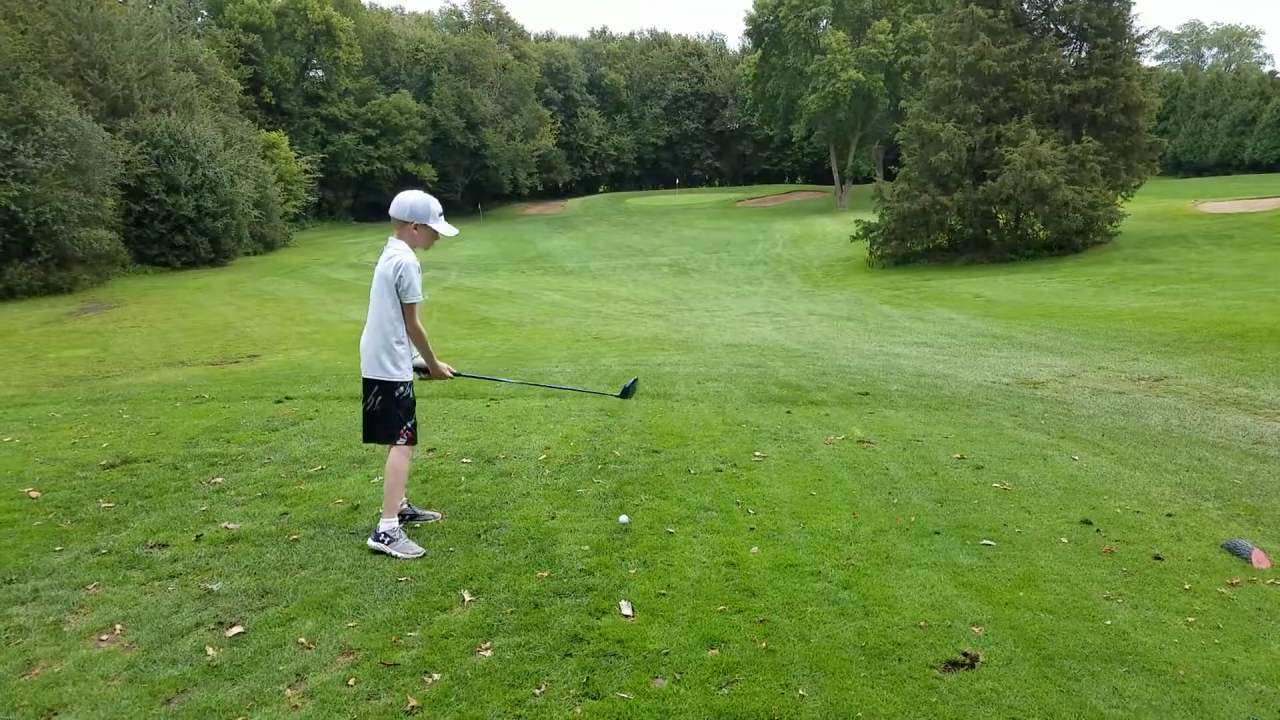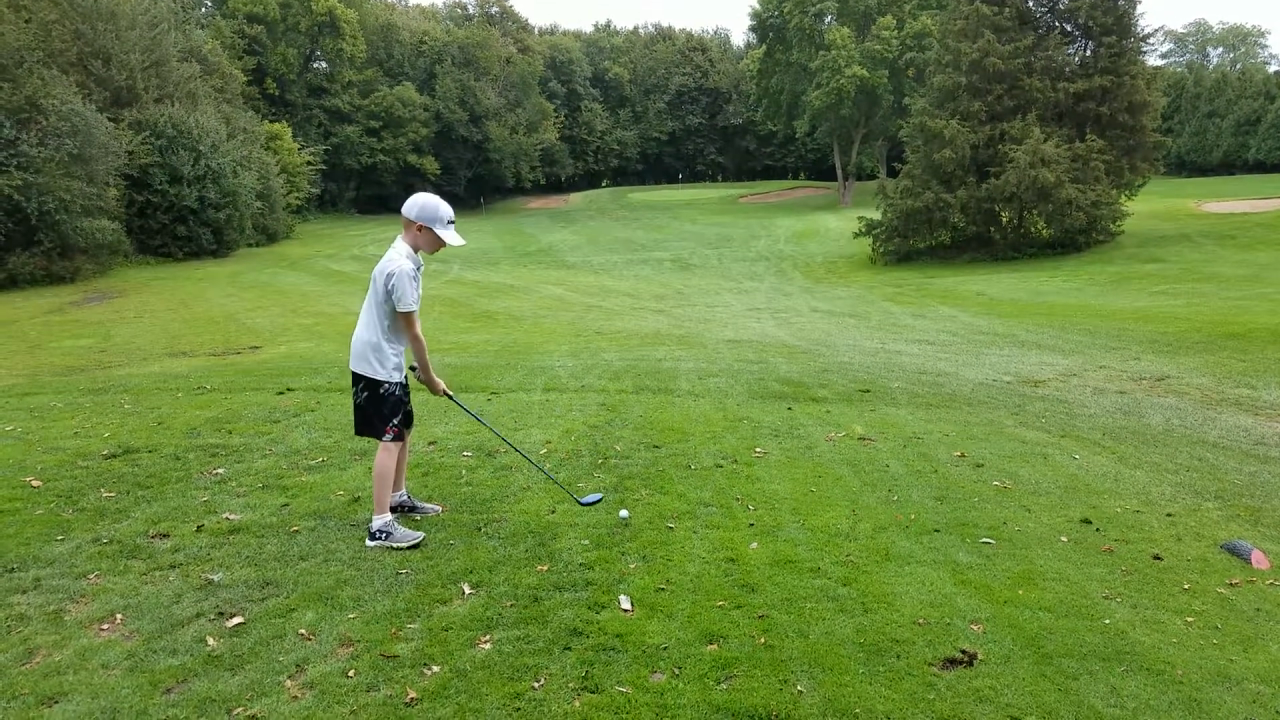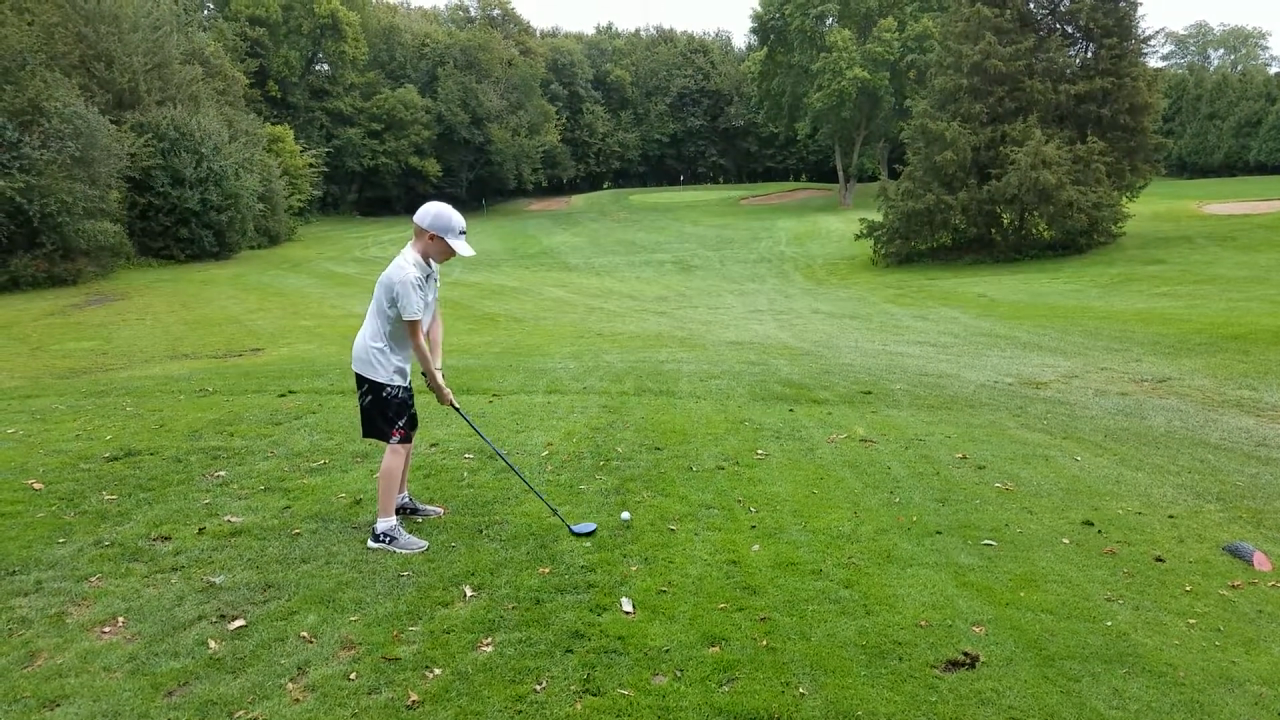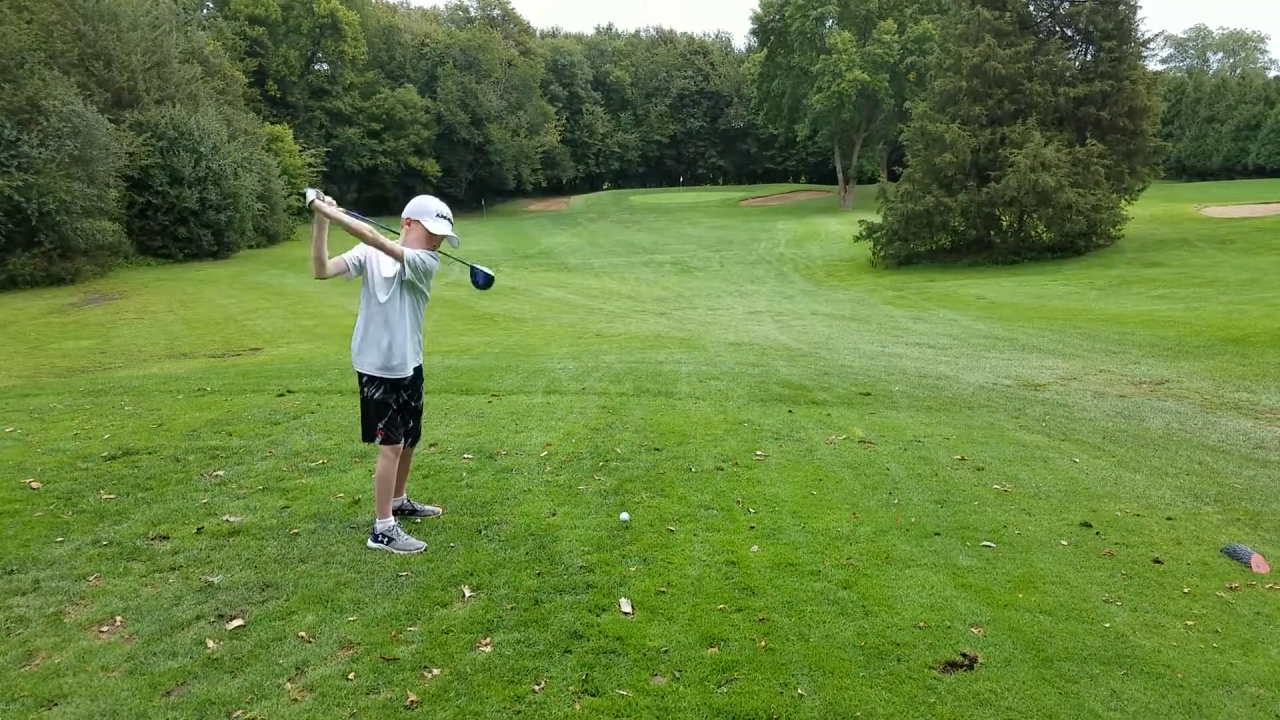
dt=0.7s
person 1, frame 1
left shoulder: (391, 256)
right shoulder: (406, 262)
right elbow: (412, 325)
left wrist: (419, 360)
right wrist: (433, 364)
left hip: (386, 361)
right hip: (389, 366)
left knee: (403, 439)
right knee: (402, 443)
left ankle: (398, 505)
right ankle: (386, 530)
person 1, frame 2
left shoulder: (406, 259)
right shoulder: (401, 268)
right elbow: (412, 330)
left wrist: (421, 368)
right wrist: (429, 377)
left hip: (388, 360)
right hip: (377, 362)
left knee: (403, 429)
right knee: (391, 438)
left ankle: (398, 497)
right ankle: (381, 525)
person 1, frame 3
left shoulder: (430, 267)
right shoulder: (405, 275)
left elbow: (434, 319)
right elbow: (415, 338)
left wrist: (437, 369)
right wrist: (436, 384)
left hip: (400, 365)
right hip: (381, 366)
left knee: (408, 433)
right knee: (398, 441)
left ankle: (400, 499)
right ankle: (384, 529)
person 1, frame 4
left shoulder: (425, 262)
right shoulder: (368, 253)
left elbow: (380, 242)
right elbow: (323, 271)
left wrist: (330, 212)
right wrist: (320, 226)
left hip: (408, 366)
right hip: (375, 365)
left knee: (408, 440)
right knee: (391, 444)
left ankle: (398, 500)
right ankle: (383, 528)
